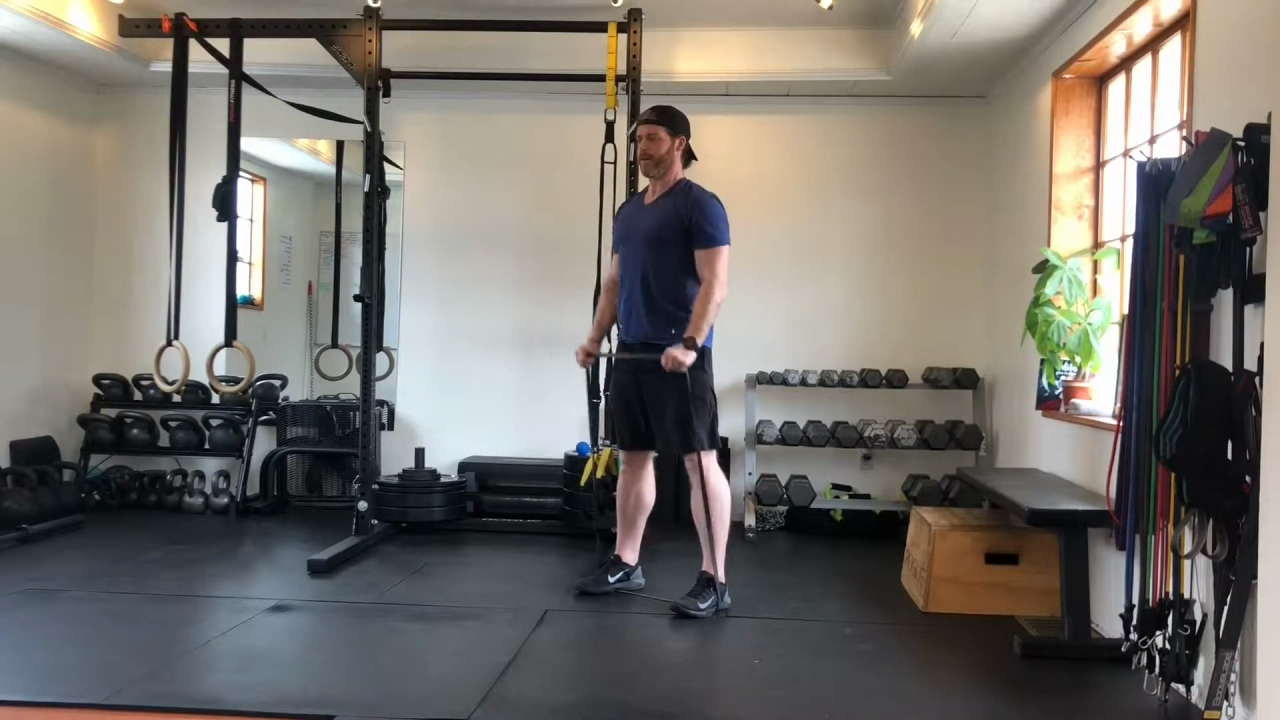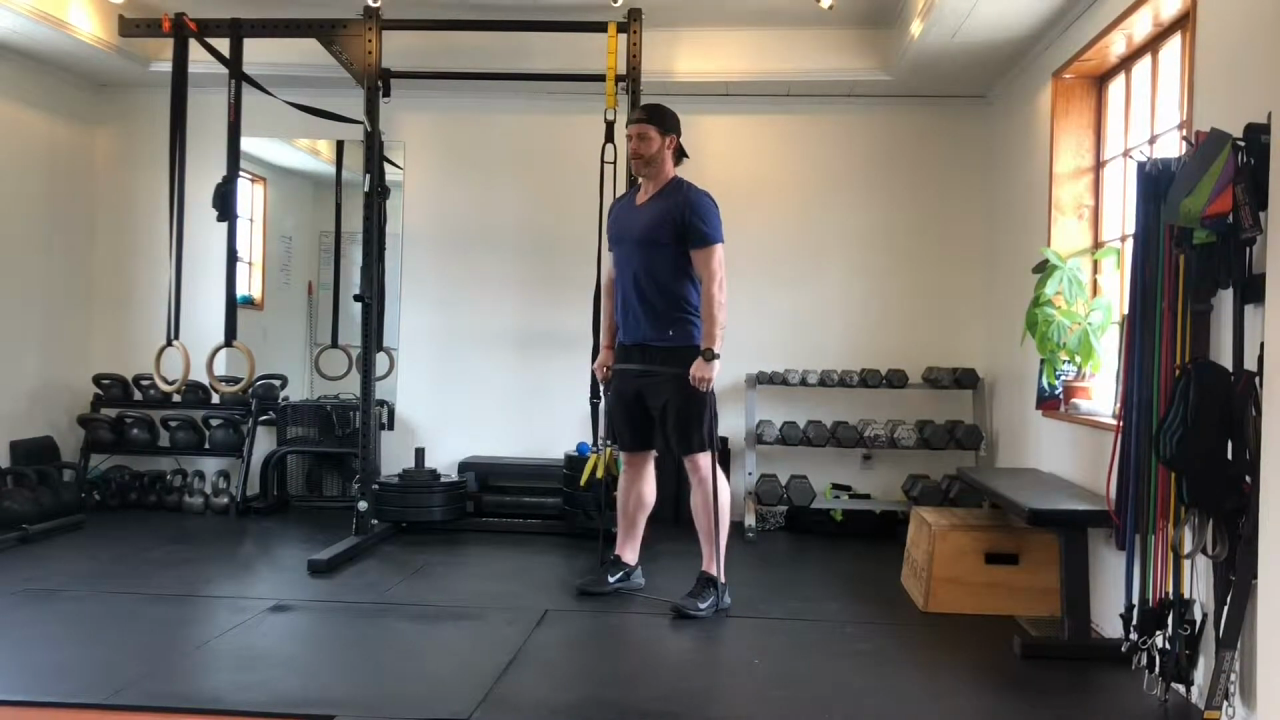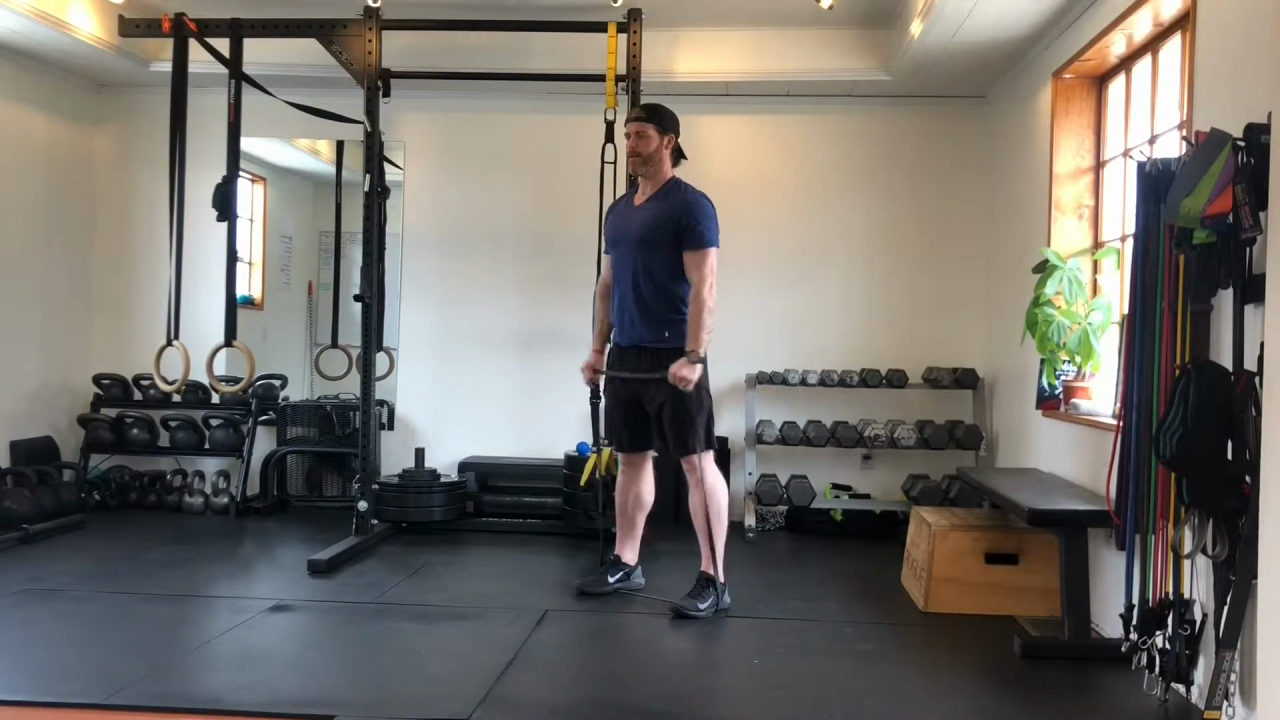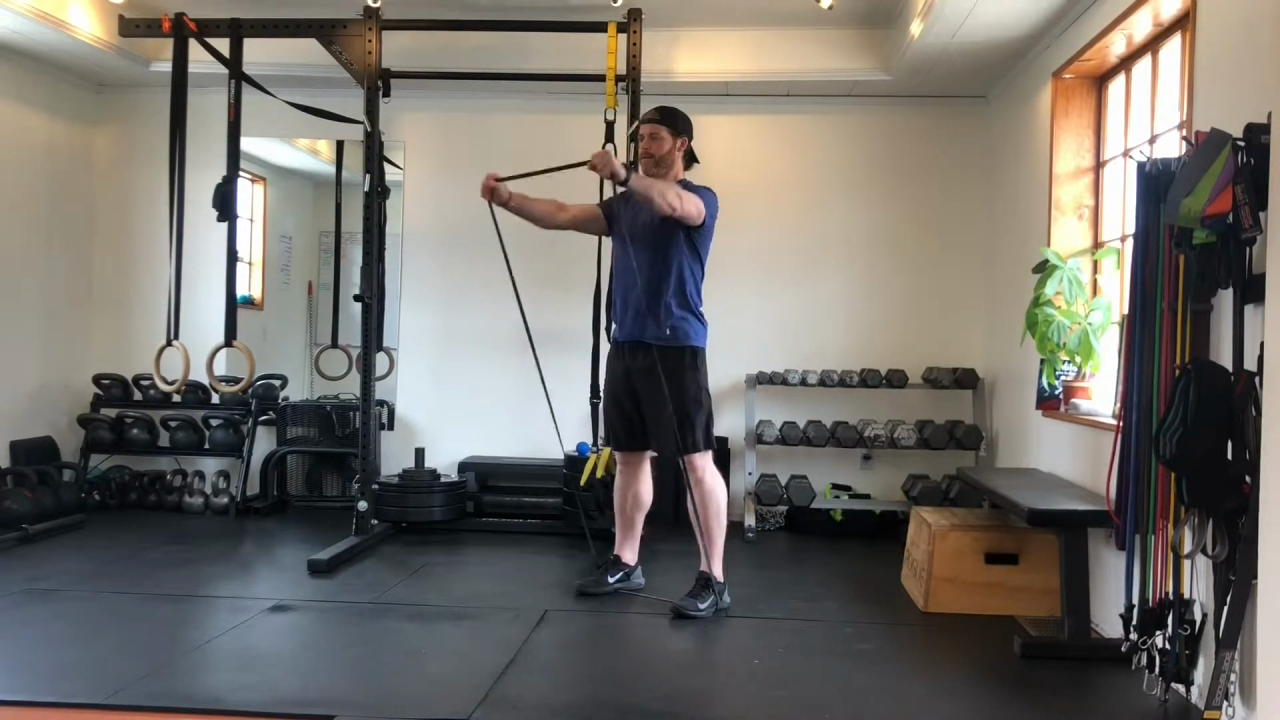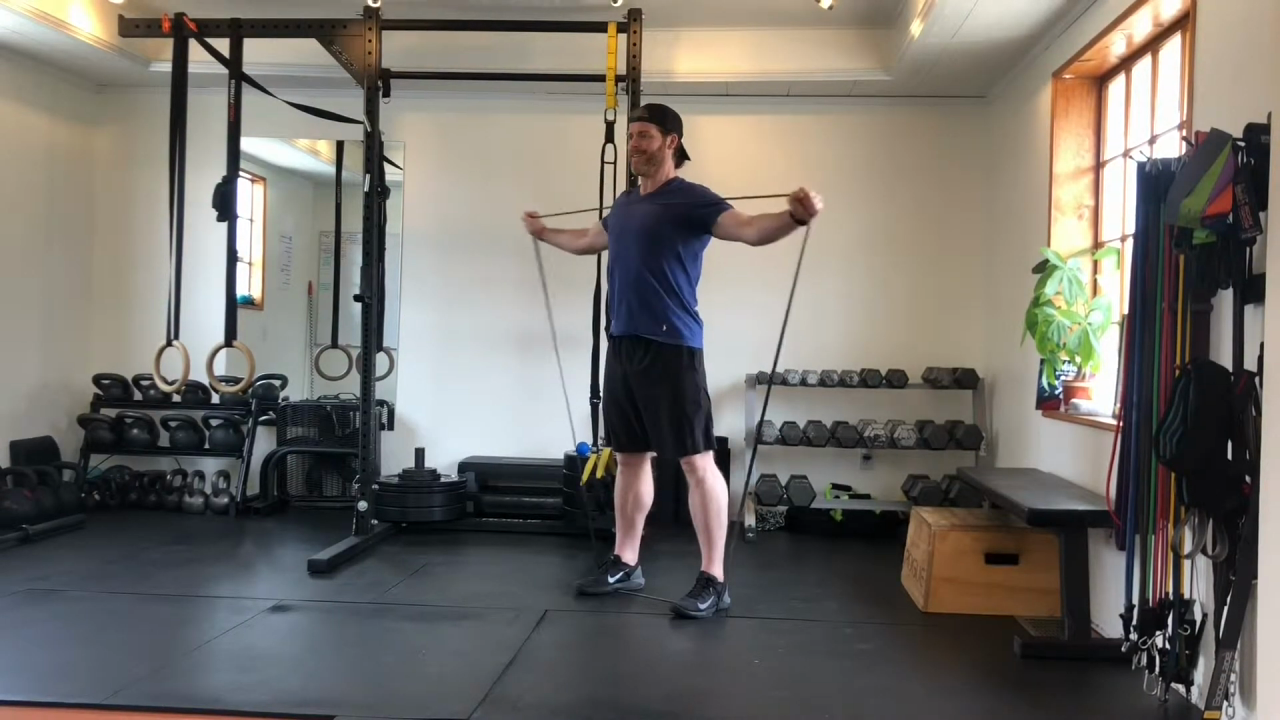
dt=0.5s
person 1, frame 1
left shoulder: (700, 205)
right shoulder: (629, 210)
left elbow: (714, 281)
left wrist: (690, 343)
right wrist: (594, 338)
left hip: (679, 356)
right hip: (633, 352)
left knee: (699, 461)
right knee: (633, 458)
left ankle: (714, 579)
right ankle: (625, 563)
person 1, frame 2
left shoulder: (693, 203)
right shoulder: (621, 208)
left elbow: (713, 283)
left wrist: (709, 353)
right wrist: (607, 346)
left hip: (678, 353)
right hip: (631, 352)
left knee: (699, 462)
right knee: (634, 458)
left ankle: (713, 580)
right ankle: (625, 563)
person 1, frame 3
left shoulder: (689, 205)
right shoulder: (618, 209)
left elbow: (703, 286)
left wrist: (694, 355)
right wrist: (598, 348)
left hip: (672, 354)
right hip: (627, 354)
left knee: (696, 462)
right knee: (631, 458)
left ankle: (713, 580)
right ankle: (625, 563)
person 1, frame 4
left shoulder: (694, 198)
right shoulder: (624, 207)
left elbow: (676, 204)
right elbow: (562, 216)
left wrist: (626, 176)
right wrist: (506, 198)
left hip: (675, 347)
right hip: (625, 347)
left knee: (696, 460)
right knee: (629, 457)
left ankle: (713, 579)
right ankle: (624, 563)
person 1, frame 5
left shoulder: (690, 200)
right shoulder: (626, 203)
left elbow: (748, 228)
right elbow: (592, 240)
left wrist: (795, 216)
right wrist: (545, 232)
left hip: (671, 348)
right hip: (623, 347)
left knee: (695, 461)
right knee: (628, 457)
left ankle: (713, 579)
right ankle: (624, 562)
